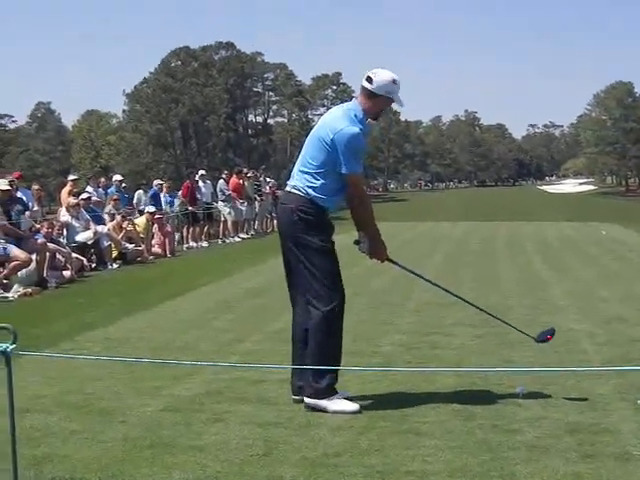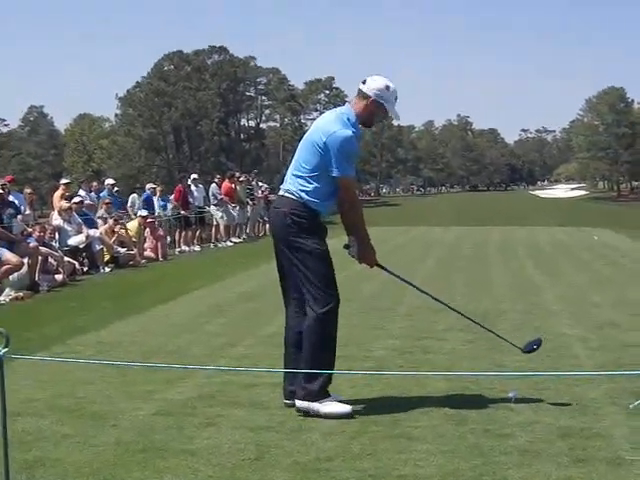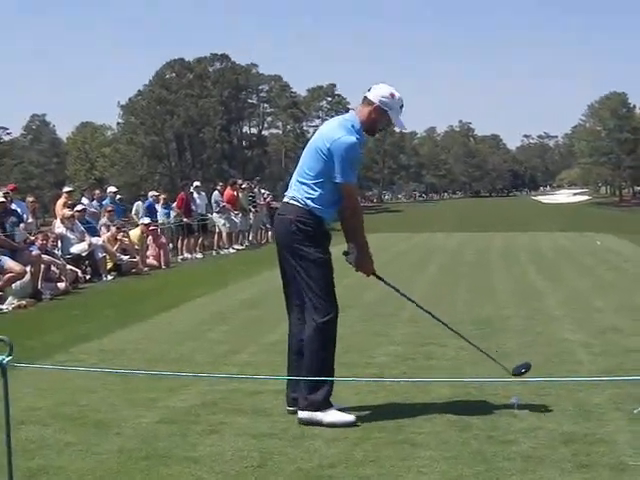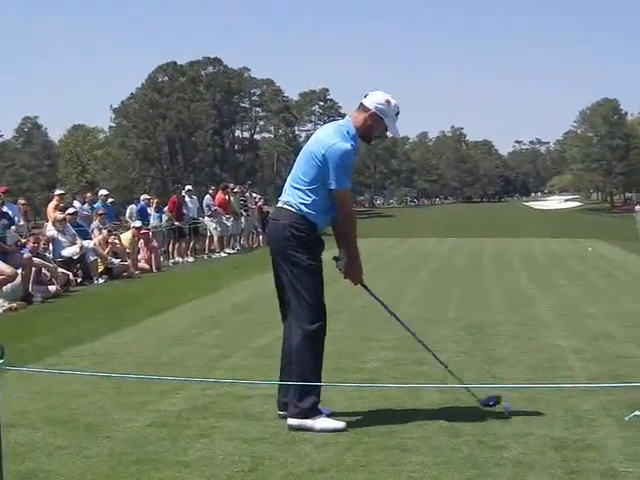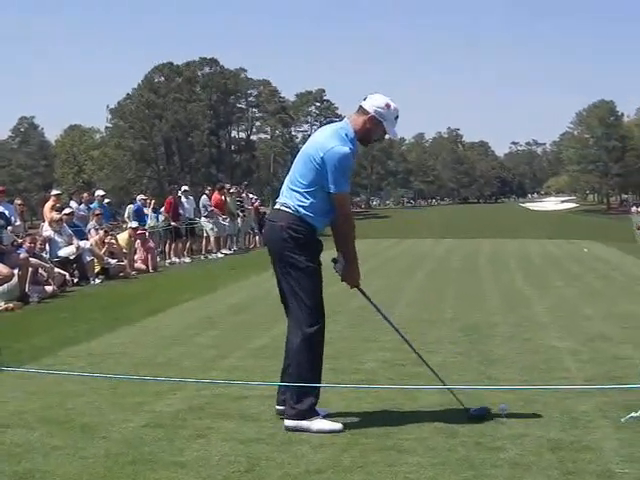
dt=0.1s
person 1, frame 1
left shoulder: (343, 116)
right shoulder: (349, 130)
left elbow: (349, 190)
right elbow: (357, 192)
left wrist: (364, 233)
right wrist: (375, 238)
left hip: (297, 210)
right hip: (305, 214)
left knee: (307, 301)
right knee: (328, 299)
left ankle: (304, 382)
right ankle: (319, 389)
person 1, frame 2
left shoulder: (337, 120)
right shoulder: (342, 133)
left elbow: (341, 193)
right elbow: (349, 196)
left wrist: (354, 238)
right wrist: (365, 244)
left hip: (290, 215)
right hip: (298, 218)
left knee: (300, 304)
right knee: (323, 302)
left ankle: (296, 387)
right ankle: (311, 391)
person 1, frame 3
left shoulder: (341, 127)
right shoulder: (346, 139)
left elbow: (344, 201)
right elbow: (350, 203)
left wrist: (354, 245)
right wrist: (363, 252)
left hip: (294, 222)
right hip: (303, 225)
left knee: (303, 312)
right knee: (322, 312)
left ankle: (298, 395)
right ankle: (313, 402)
person 1, frame 4
left shoulder: (335, 132)
right shoulder: (341, 146)
left elbow: (336, 207)
right elbow: (344, 210)
left wrist: (345, 252)
right wrist: (353, 259)
left hip: (287, 227)
right hip: (296, 231)
left knee: (297, 318)
right knee: (310, 319)
left ankle: (290, 398)
right ankle: (303, 409)
person 1, frame 5
left shoulder: (333, 133)
right shoulder: (340, 149)
left elbow: (335, 210)
right elbow: (343, 213)
left wrist: (344, 256)
right wrist: (351, 263)
left hip: (284, 228)
right hip: (294, 233)
left knee: (301, 319)
right knee: (309, 321)
left ankle: (289, 396)
right ankle: (300, 411)
